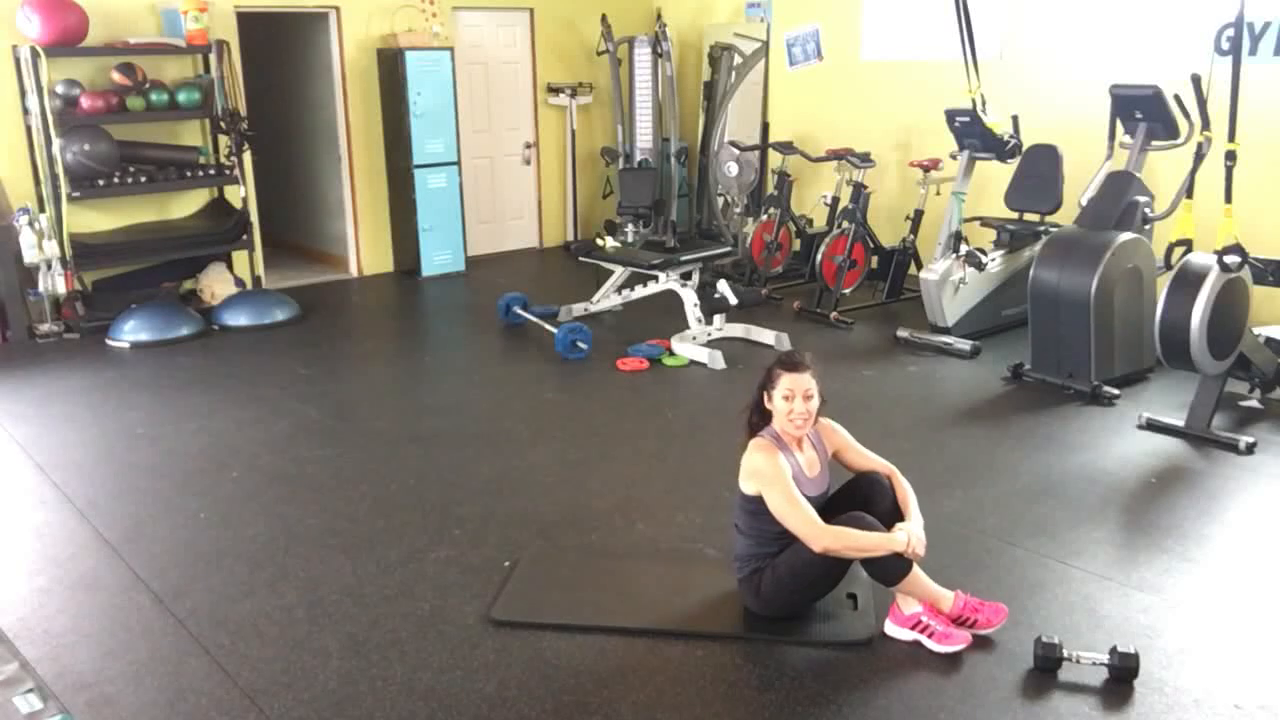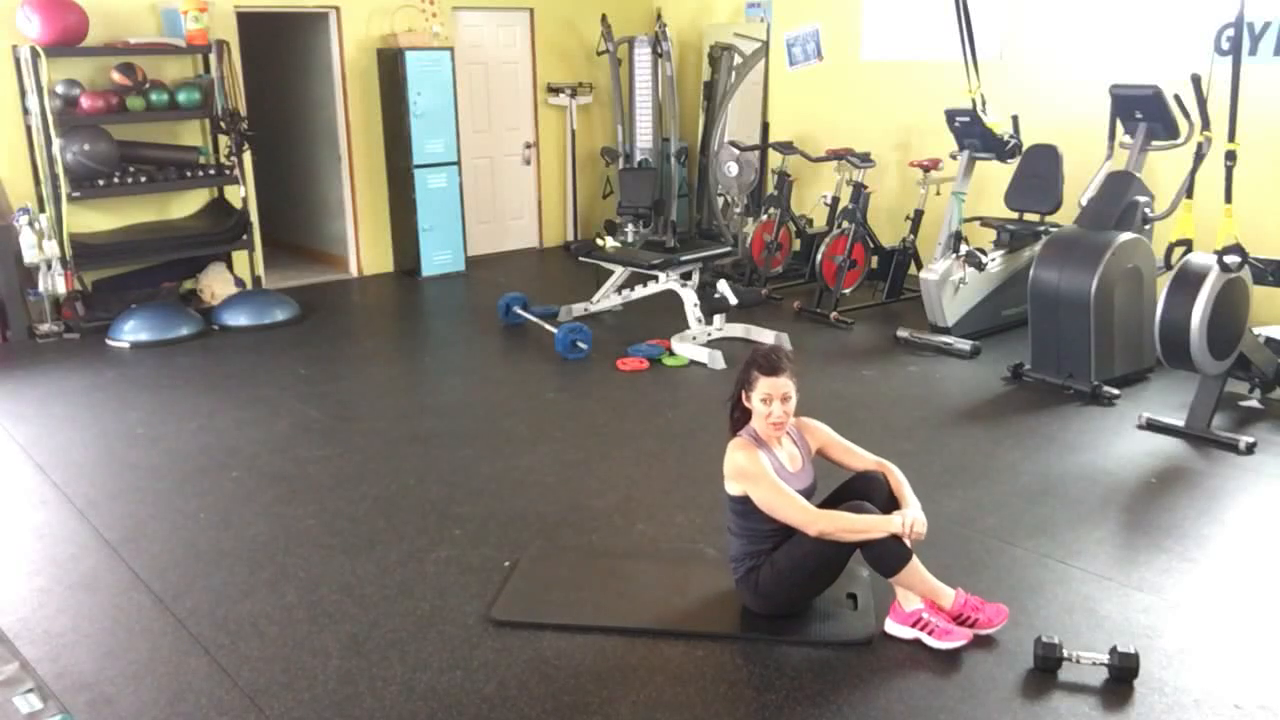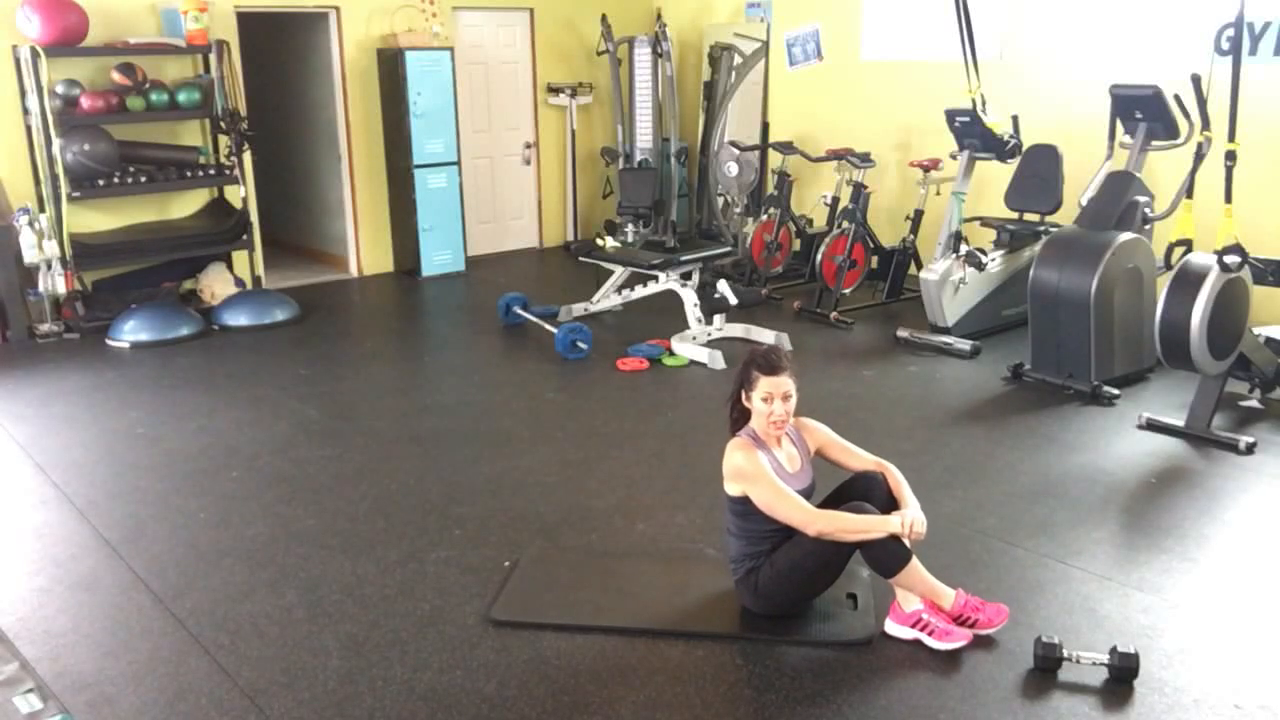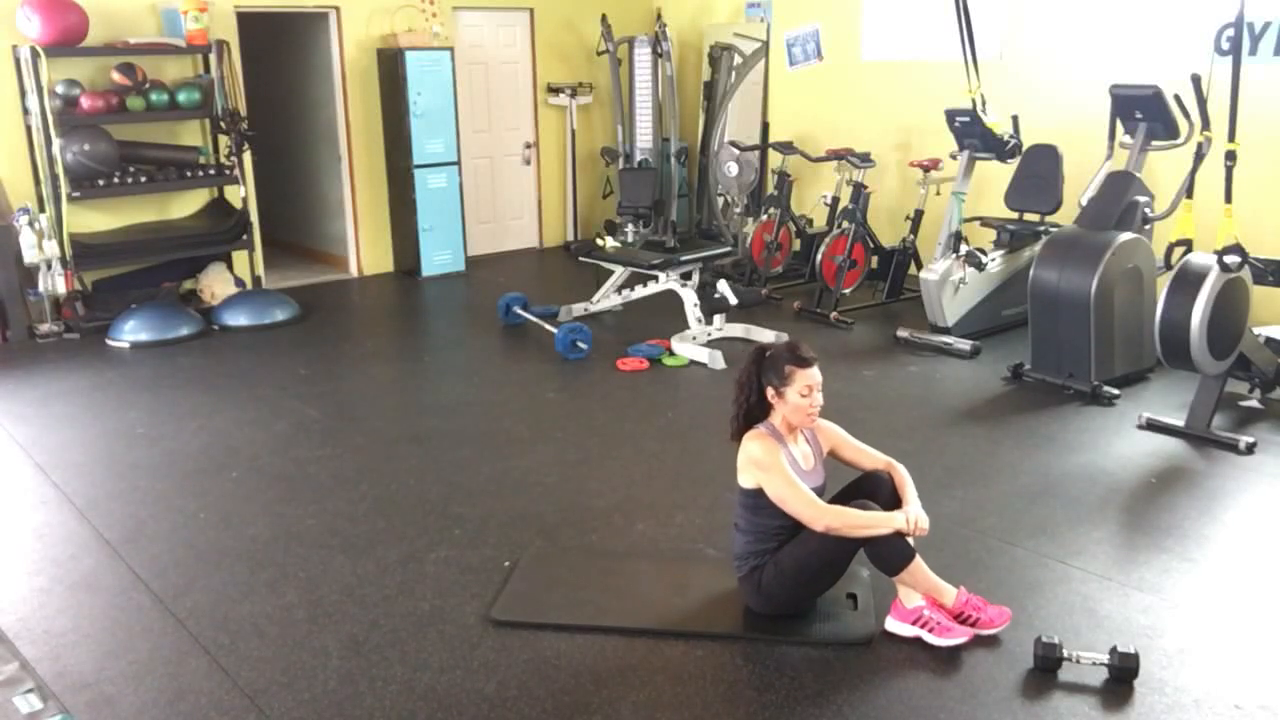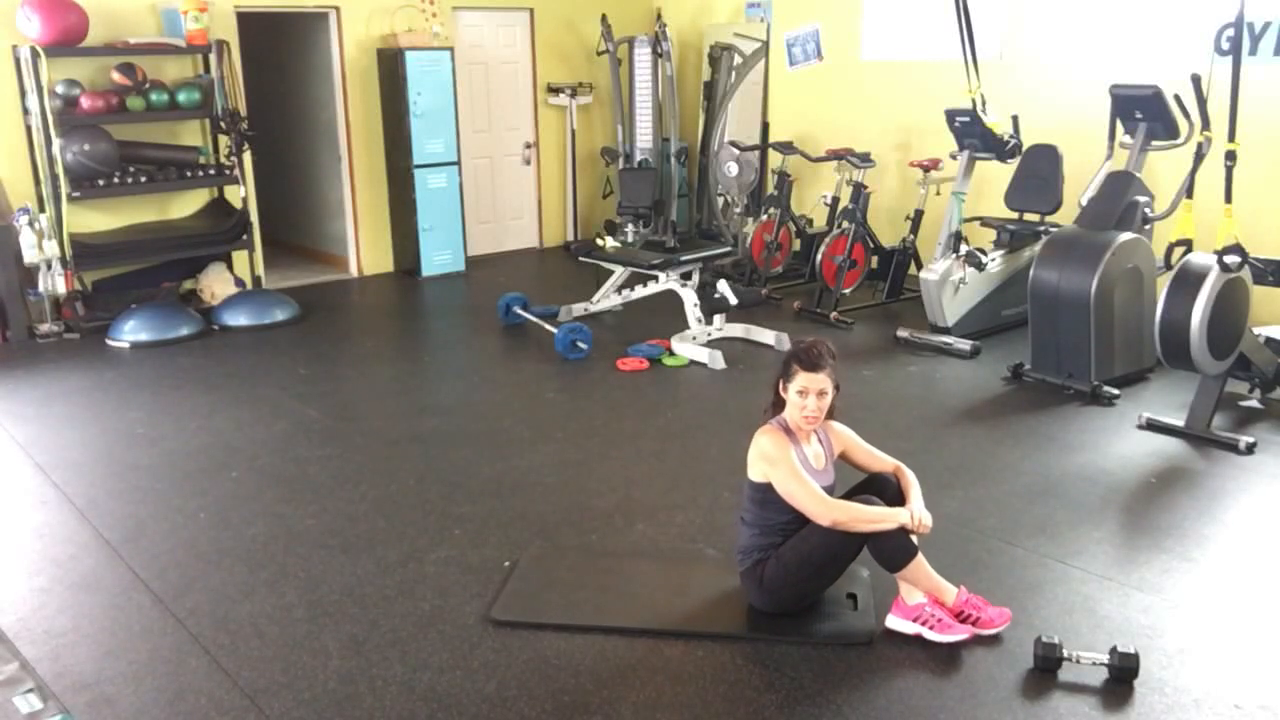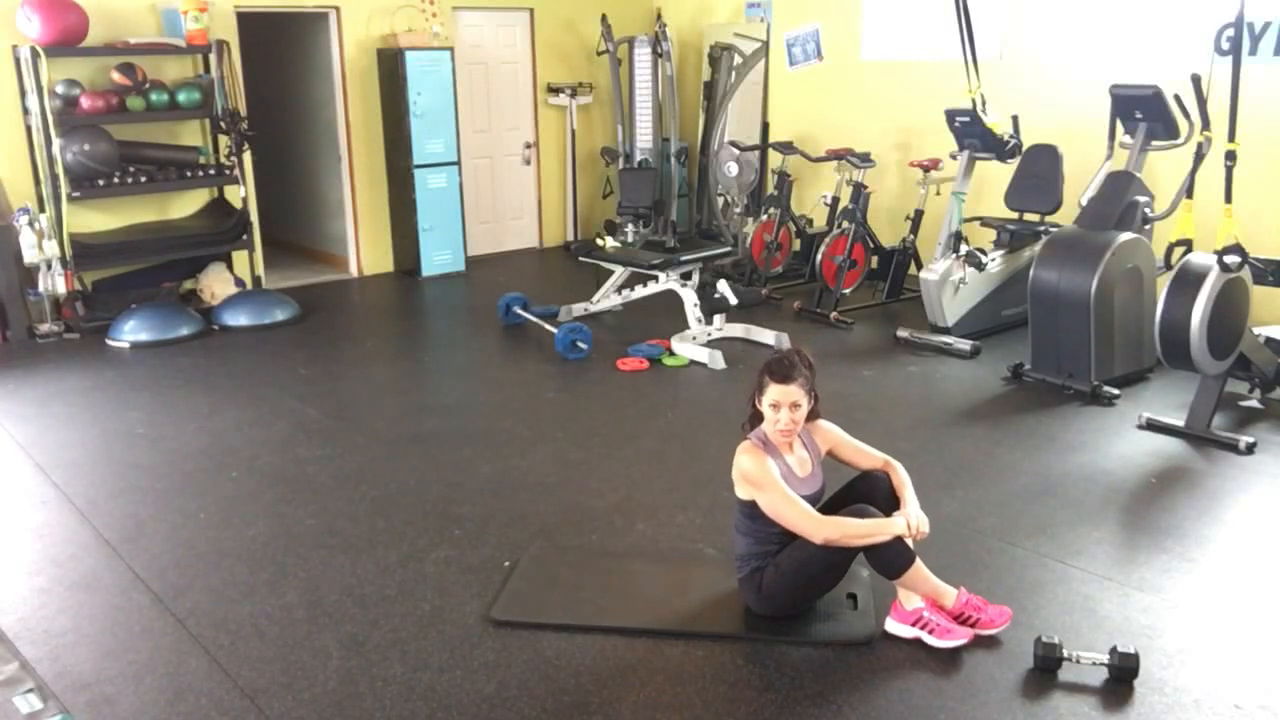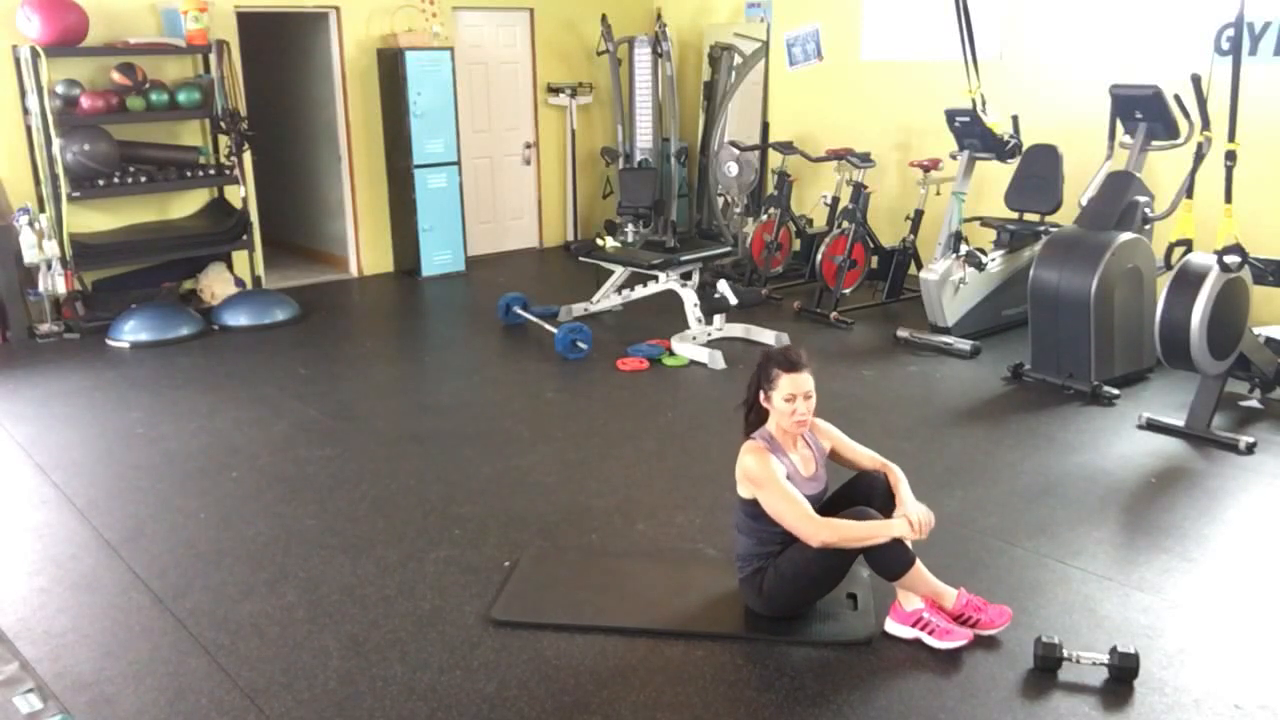
dt=0.7s
person 1, frame 1
left shoulder: (822, 432)
right shoulder: (764, 457)
left elbow: (893, 475)
right elbow: (821, 539)
left wrist: (914, 523)
right wrist: (899, 541)
left hip: (800, 554)
right hip: (766, 584)
left knee: (873, 485)
right knee: (858, 526)
left ankle: (909, 611)
right ankle: (947, 604)
person 1, frame 2
left shoulder: (805, 431)
right shoulder: (744, 456)
left elbow: (884, 467)
right elbow: (816, 524)
left wrist: (912, 507)
right wrist: (894, 523)
left hip: (796, 557)
right hip: (764, 583)
left knee: (872, 484)
right knee: (859, 513)
left ankle: (909, 609)
right ankle: (947, 602)
person 1, frame 3
left shoulder: (804, 431)
right shoulder: (742, 456)
left elbow: (882, 467)
right elbow: (814, 523)
left wrist: (910, 506)
right wrist: (892, 523)
left hip: (796, 553)
right hip: (763, 583)
left knee: (871, 483)
right knee: (857, 514)
left ankle: (909, 608)
right ankle: (948, 602)
person 1, frame 4
left shoulder: (817, 432)
right shoulder: (759, 448)
left elbow: (892, 467)
right elbow: (821, 519)
left wrist: (911, 505)
right wrist: (897, 520)
left hip: (800, 556)
right hip: (767, 582)
left knee: (878, 484)
right knee: (863, 514)
left ankle: (911, 607)
right ankle: (950, 601)
person 1, frame 5
left shoulder: (830, 433)
right shoulder: (771, 443)
left elbow: (899, 470)
right elbow: (828, 514)
left wrist: (915, 505)
right wrist: (902, 516)
left hip: (803, 555)
right hip: (769, 578)
left knee: (886, 486)
right knee: (867, 507)
left ankle: (912, 604)
right ankle: (950, 599)
person 1, frame 6
left shoulder: (816, 433)
right shoulder: (752, 460)
left elbow: (890, 466)
right elbow: (821, 531)
left wrist: (910, 506)
right wrist: (897, 525)
left hip: (801, 552)
right hip: (767, 583)
left knee: (876, 484)
right knee: (862, 518)
left ankle: (910, 608)
right ankle: (948, 601)
person 1, frame 7
left shoulder: (815, 432)
right shoulder: (757, 459)
left elbow: (885, 467)
right elbow: (817, 533)
left wrist: (906, 500)
right wrist: (896, 527)
left hip: (802, 553)
right hip: (768, 584)
left knee: (874, 484)
right knee: (862, 521)
left ankle: (910, 608)
right ankle: (948, 601)
